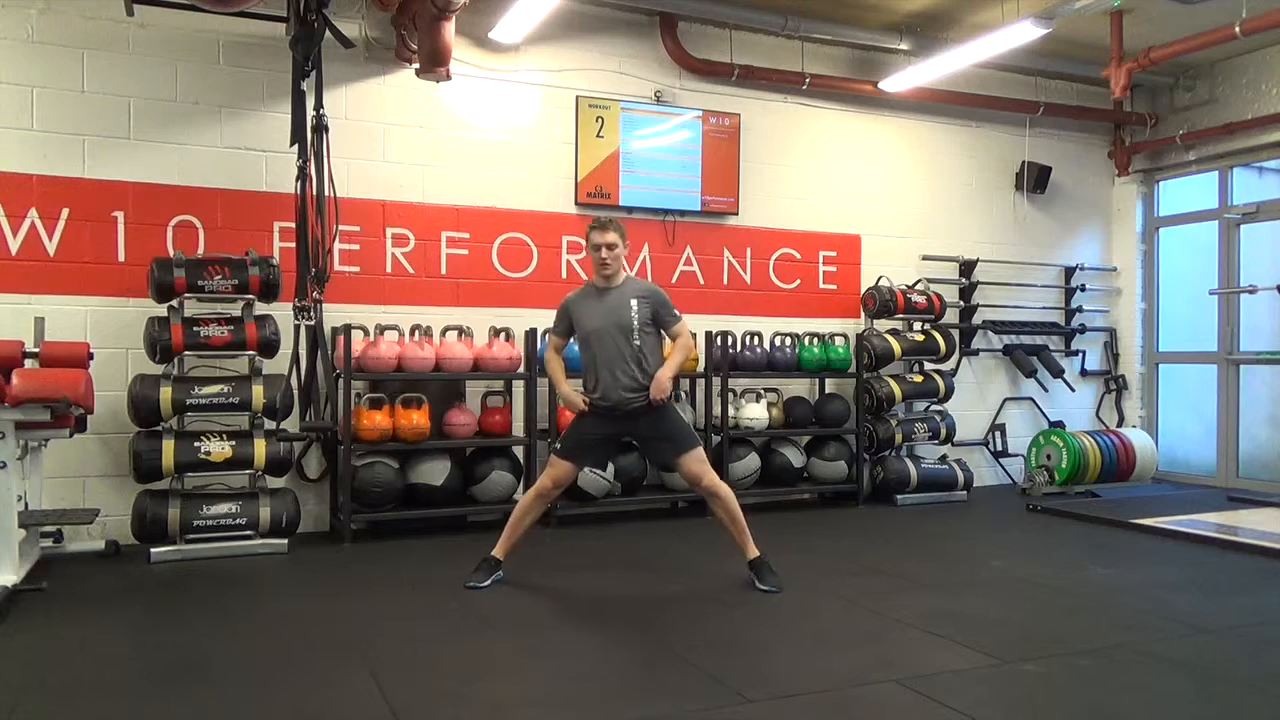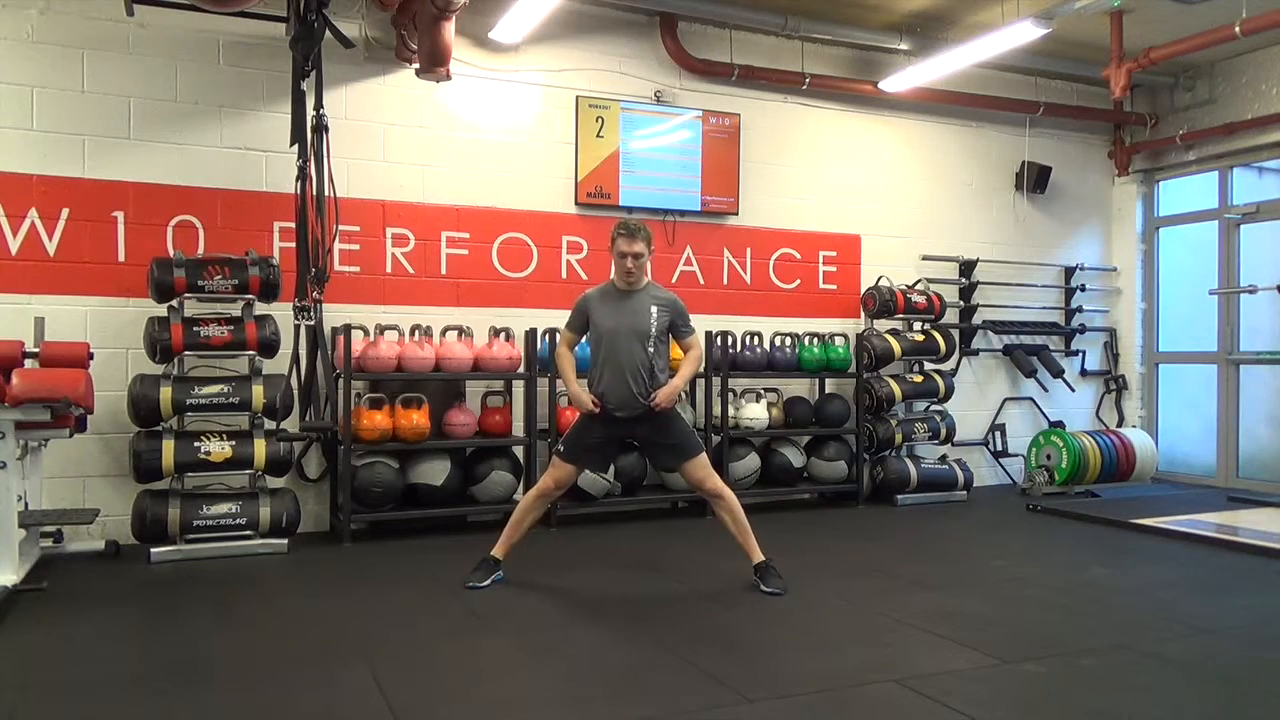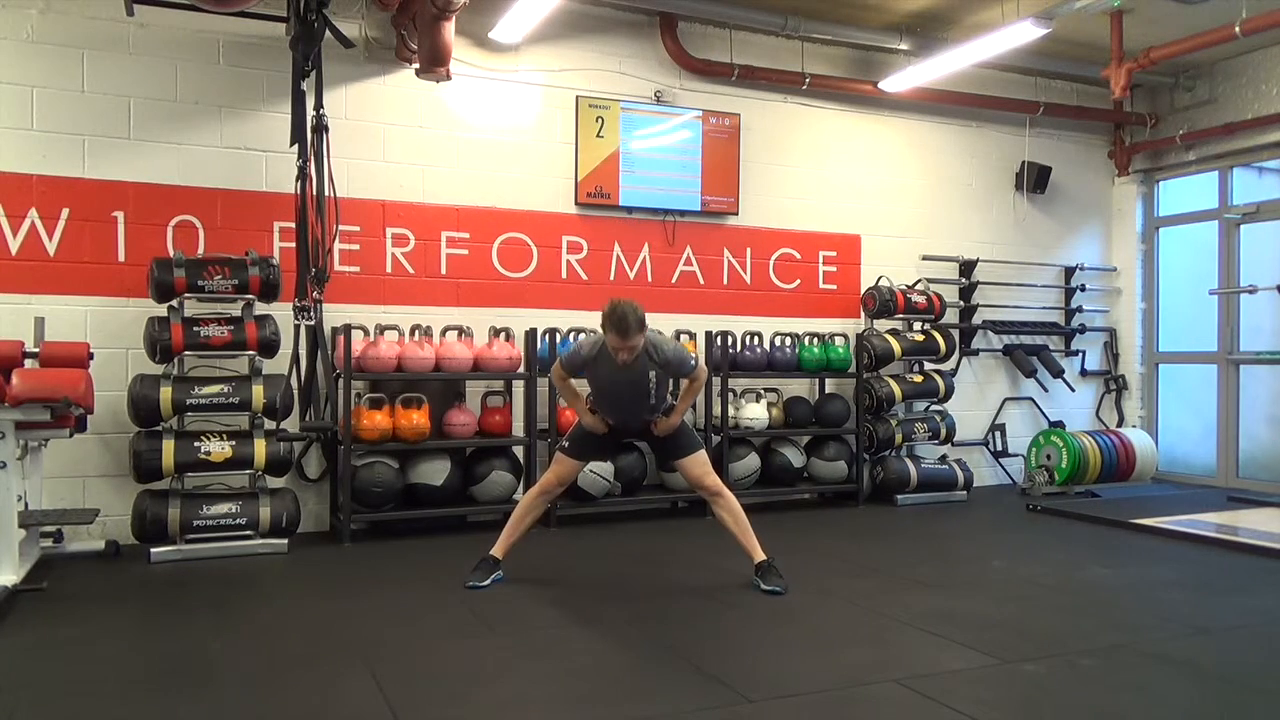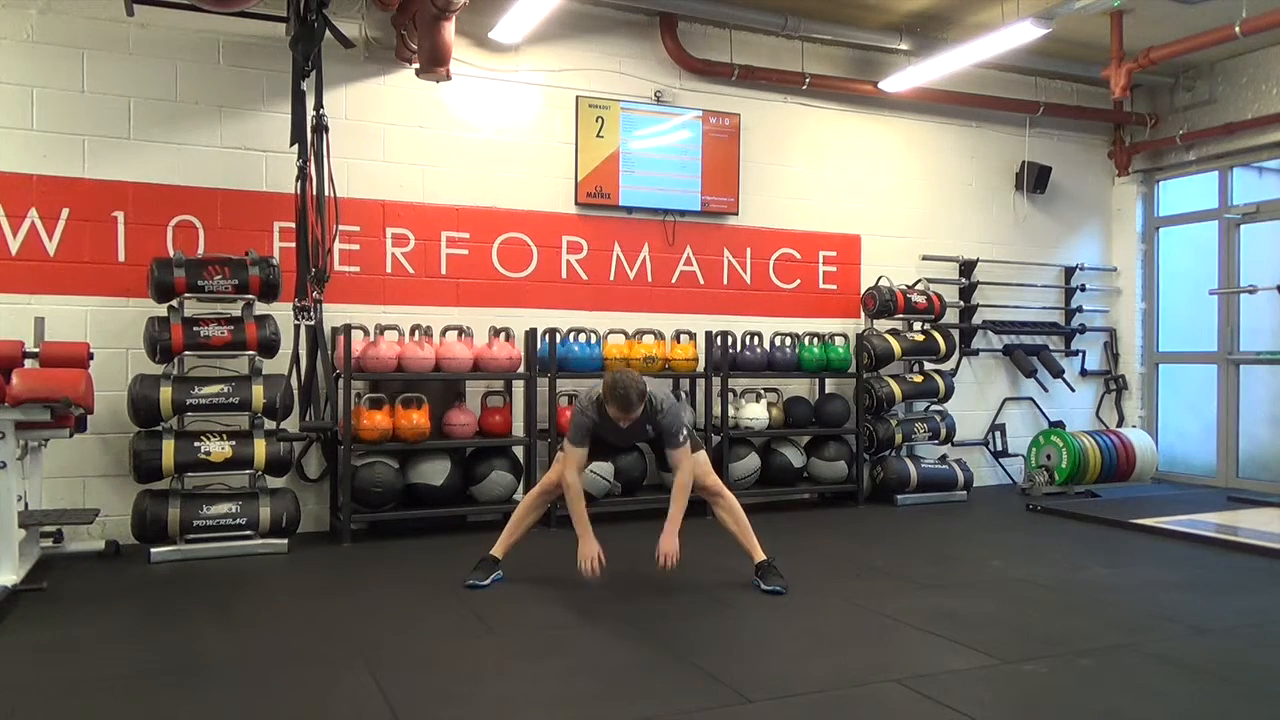
dt=0.7s
person 1, frame 1
left shoulder: (649, 294)
right shoulder: (574, 303)
left elbow: (684, 338)
right elbow: (552, 350)
left wrist: (665, 373)
right wrist: (564, 391)
left hip: (650, 407)
right hip: (598, 411)
left knee: (707, 482)
right knee: (547, 486)
left ankle: (755, 559)
right ankle: (494, 561)
person 1, frame 2
left shoulder: (667, 302)
right shoulder: (591, 300)
left elbow: (694, 350)
right elbow: (564, 346)
left wrist: (676, 385)
right wrist: (574, 389)
left hip: (655, 413)
right hip: (602, 414)
left knee: (711, 486)
right knee: (549, 486)
left ankle: (761, 564)
right ankle: (494, 560)
person 1, frame 3
left shoulder: (666, 351)
right shoulder: (586, 351)
left elbow: (700, 376)
right elbow: (558, 376)
left wrist: (675, 417)
right wrist: (584, 415)
left hip: (658, 423)
right hip: (604, 423)
left knee: (711, 486)
right knee: (549, 484)
left ankle: (762, 563)
right ankle: (494, 559)
person 1, frame 4
left shoulder: (665, 406)
right shoulder: (587, 409)
left elbow: (684, 472)
right elbow: (572, 478)
left wrist: (671, 532)
right wrist: (586, 538)
left hip: (657, 430)
right hip: (601, 434)
left knee: (711, 486)
right knee: (549, 485)
left ankle: (762, 563)
right ankle: (494, 559)
